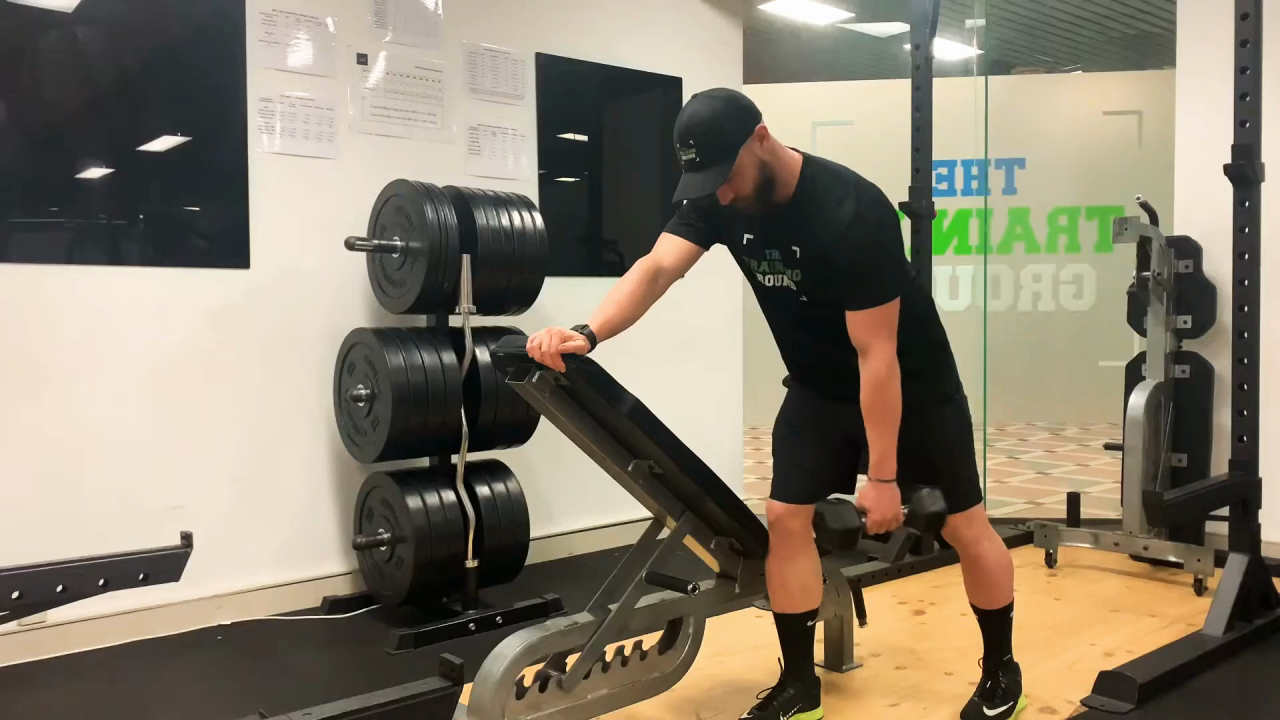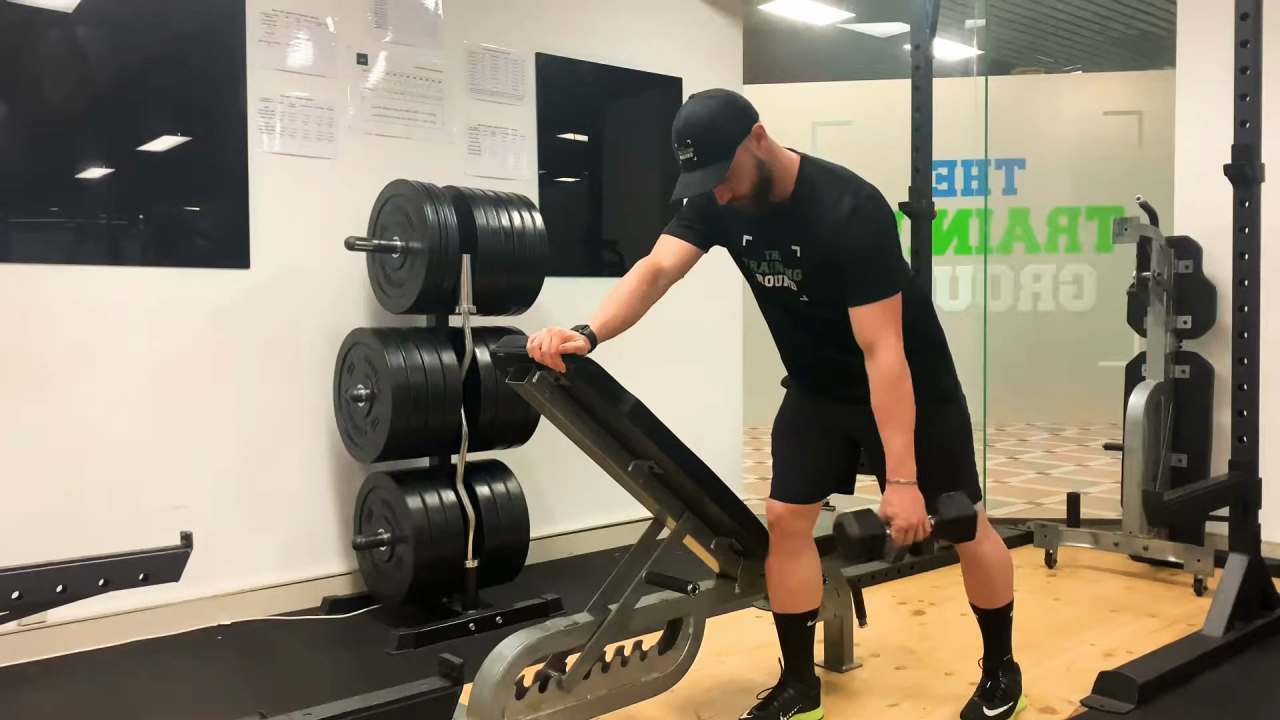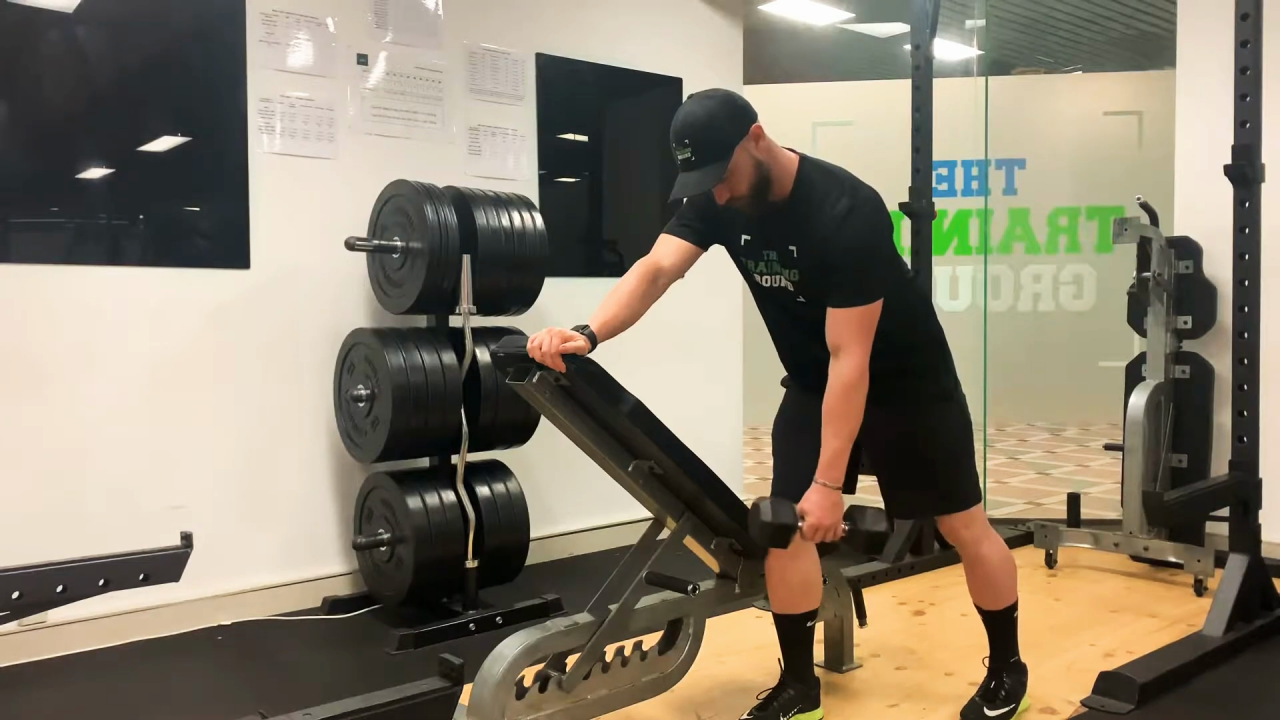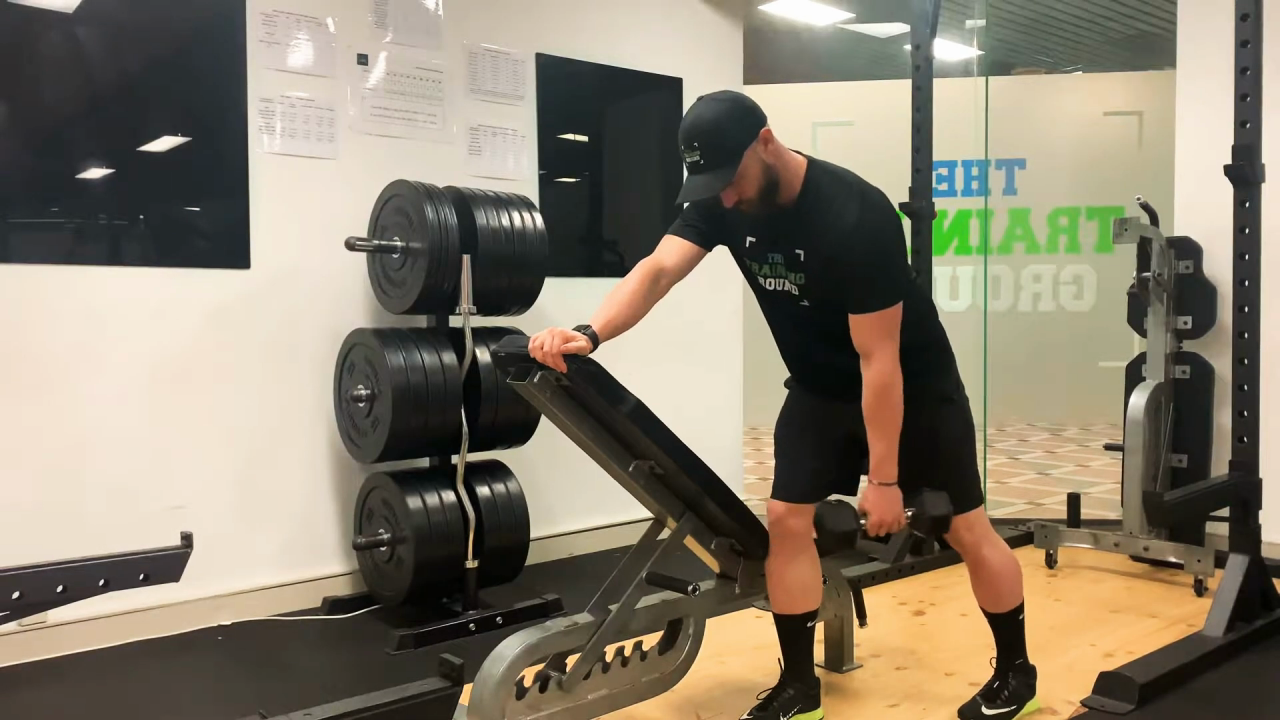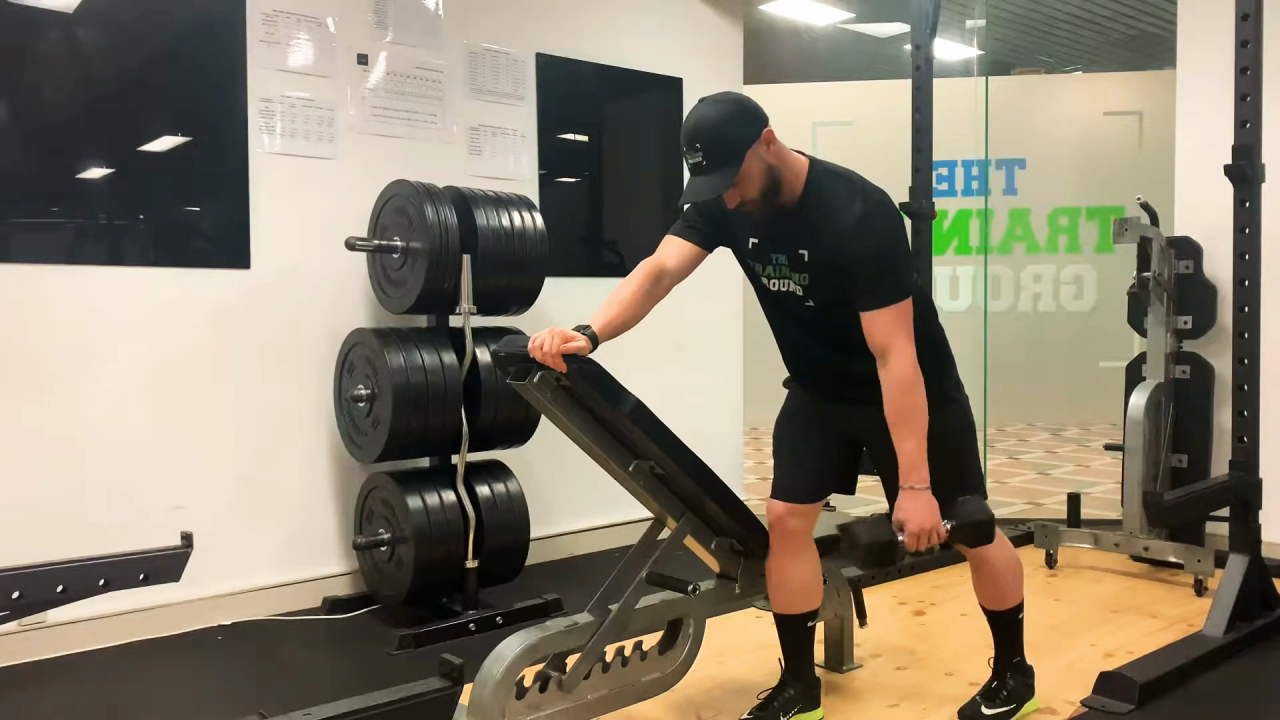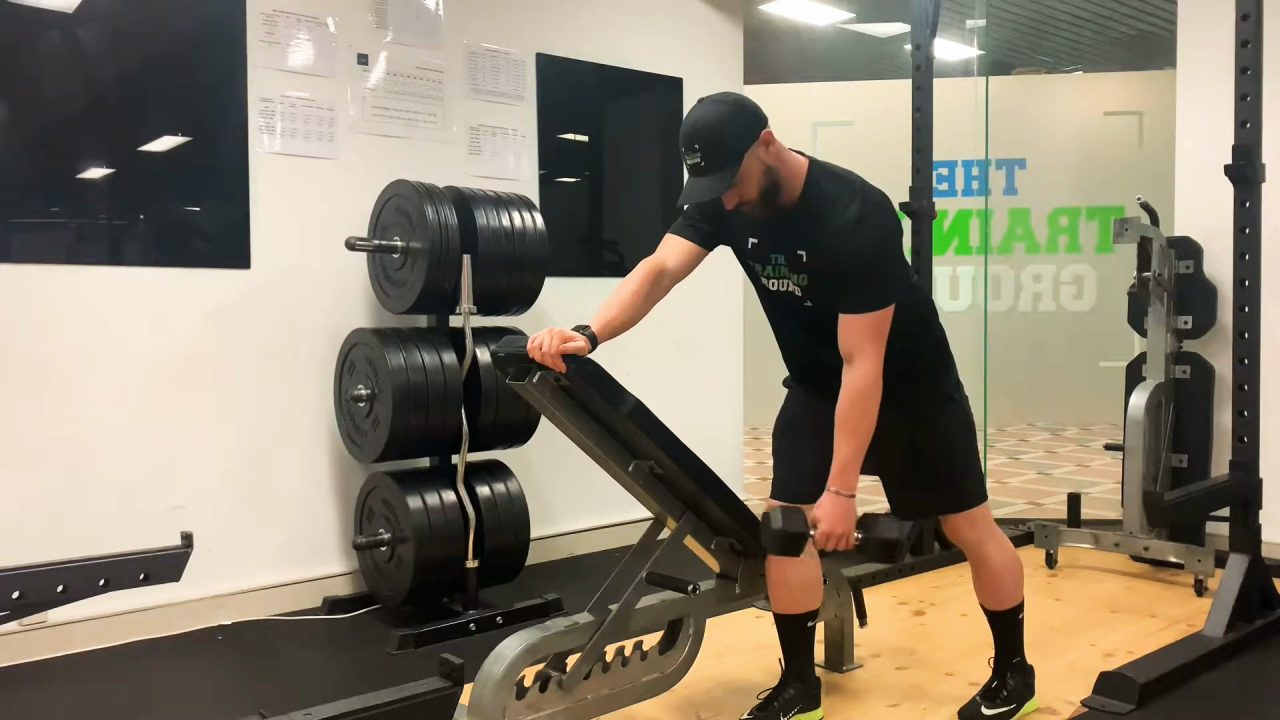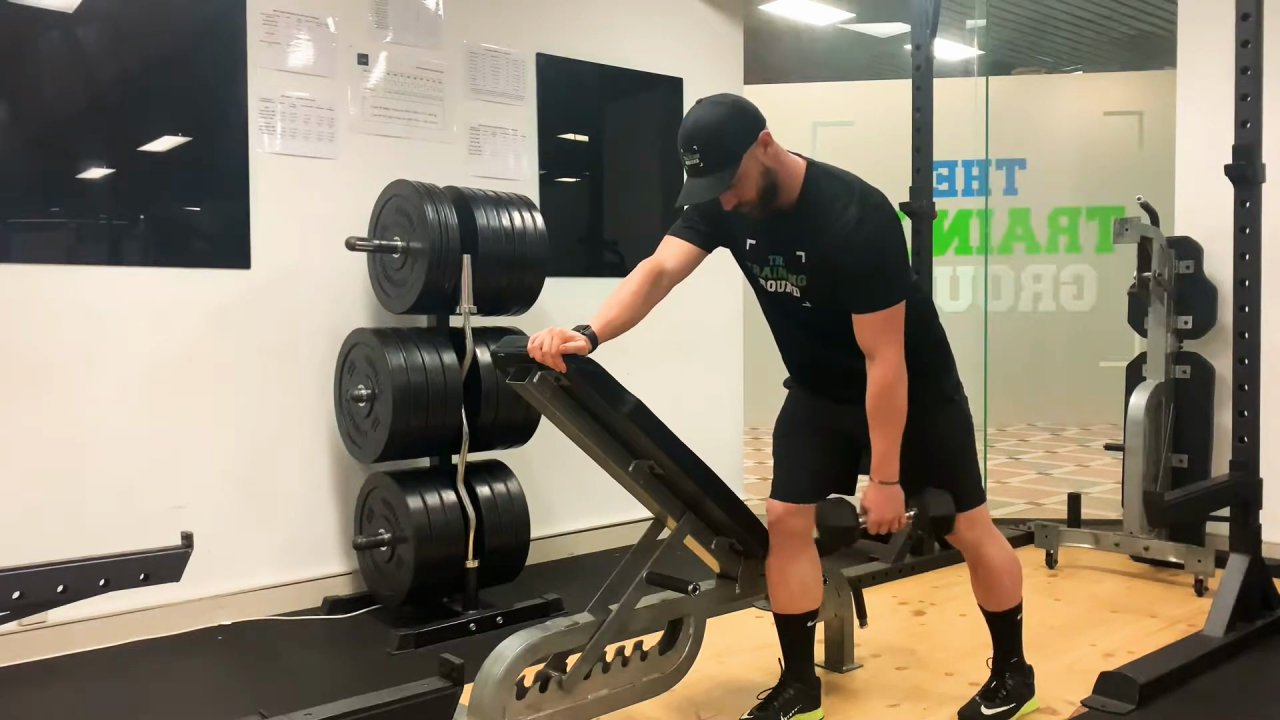
dt=0.5s
person 1, frame 1
left shoulder: (853, 212)
right shoulder: (718, 199)
left elbow: (877, 356)
right elbow: (657, 267)
left wrist: (881, 477)
right wrist: (587, 332)
left hip: (910, 383)
right hip: (817, 385)
left knee: (964, 526)
right knee: (787, 518)
left ankle: (1000, 669)
person 1, frame 2
left shoulder: (850, 211)
right shoulder: (716, 202)
left elbow: (882, 352)
right elbow: (657, 268)
left wrist: (902, 480)
right wrist: (587, 332)
left hip: (909, 381)
right hip: (817, 384)
right knee: (786, 518)
left ankle: (1000, 669)
person 1, frame 3
left shoulder: (846, 211)
right shoulder: (715, 201)
left elbow: (851, 359)
right elbow: (656, 268)
left wrist: (829, 485)
right wrist: (587, 333)
left hip: (906, 382)
right hip: (812, 384)
left knee: (963, 526)
left ankle: (1006, 669)
person 1, frame 4
left shoulder: (856, 216)
right shoulder: (719, 203)
left elbow: (880, 361)
right elbow: (657, 270)
left wrist: (883, 480)
right wrist: (588, 333)
left hip: (912, 385)
right hip: (817, 386)
left knee: (964, 528)
right knee: (786, 520)
person 1, frame 5
left shoulder: (858, 214)
right shoulder: (722, 204)
left elbow: (894, 357)
right elbow: (660, 269)
left wrist: (915, 484)
right wrist: (588, 332)
left hip: (910, 386)
right hip: (818, 386)
right knee: (786, 519)
person 1, frame 6
left shoulder: (857, 216)
right shoulder: (722, 203)
left elbow: (864, 365)
right elbow: (660, 269)
left wrist: (840, 490)
right wrist: (588, 333)
left hip: (908, 383)
right hip: (815, 385)
left knee: (969, 526)
person 1, frame 7
left shoulder: (856, 216)
right shoulder: (720, 204)
left elbow: (884, 361)
right elbow: (659, 270)
left wrist: (885, 479)
right wrist: (588, 332)
left hip: (912, 386)
right hip: (818, 387)
left knee: (967, 527)
right knee: (785, 519)
